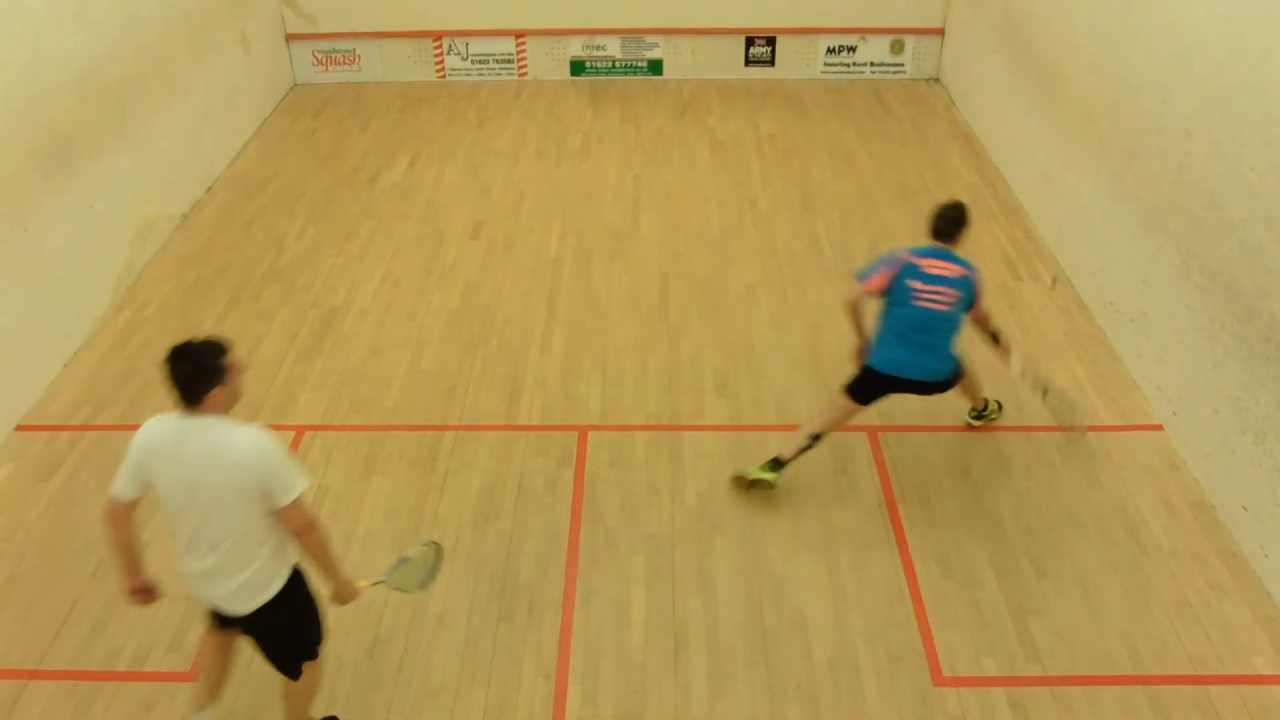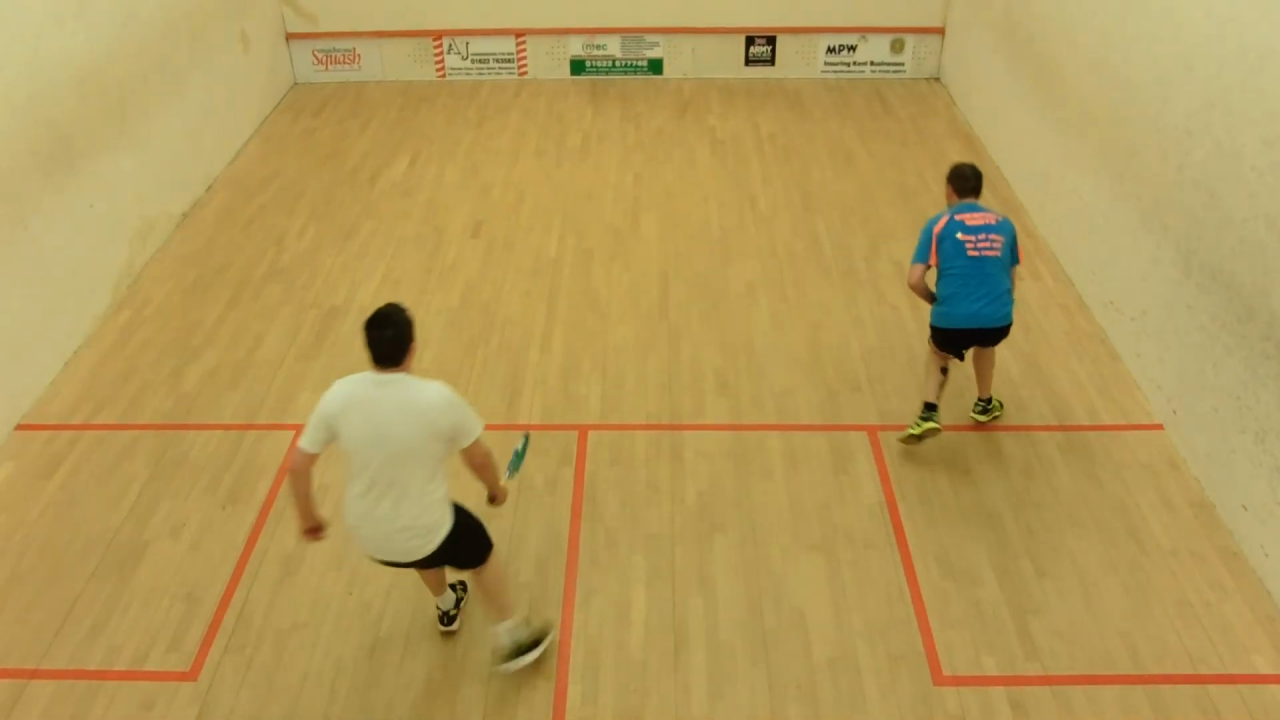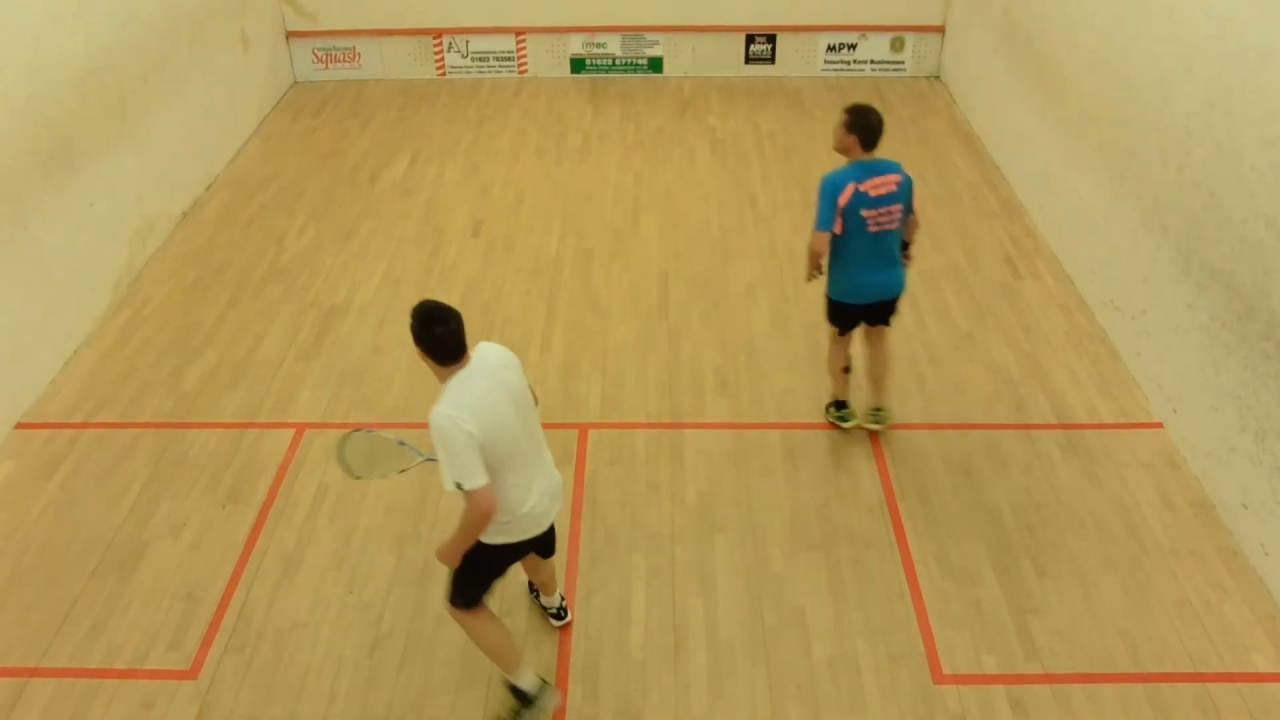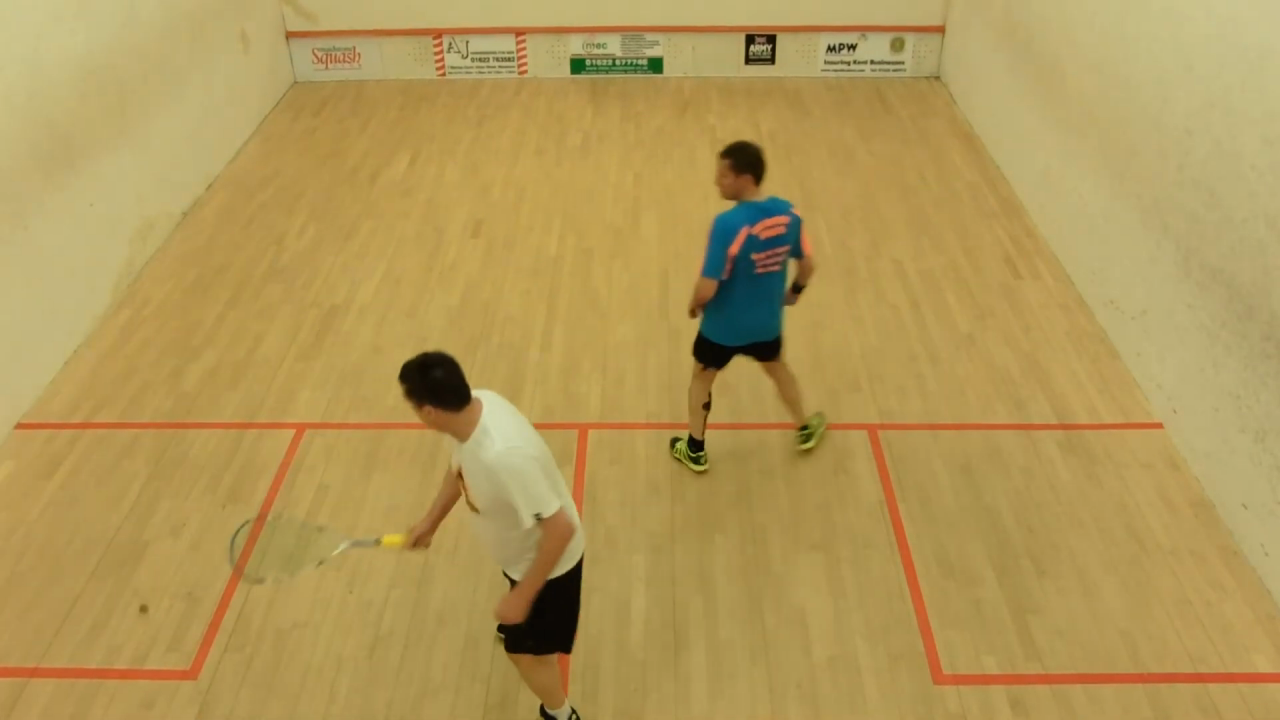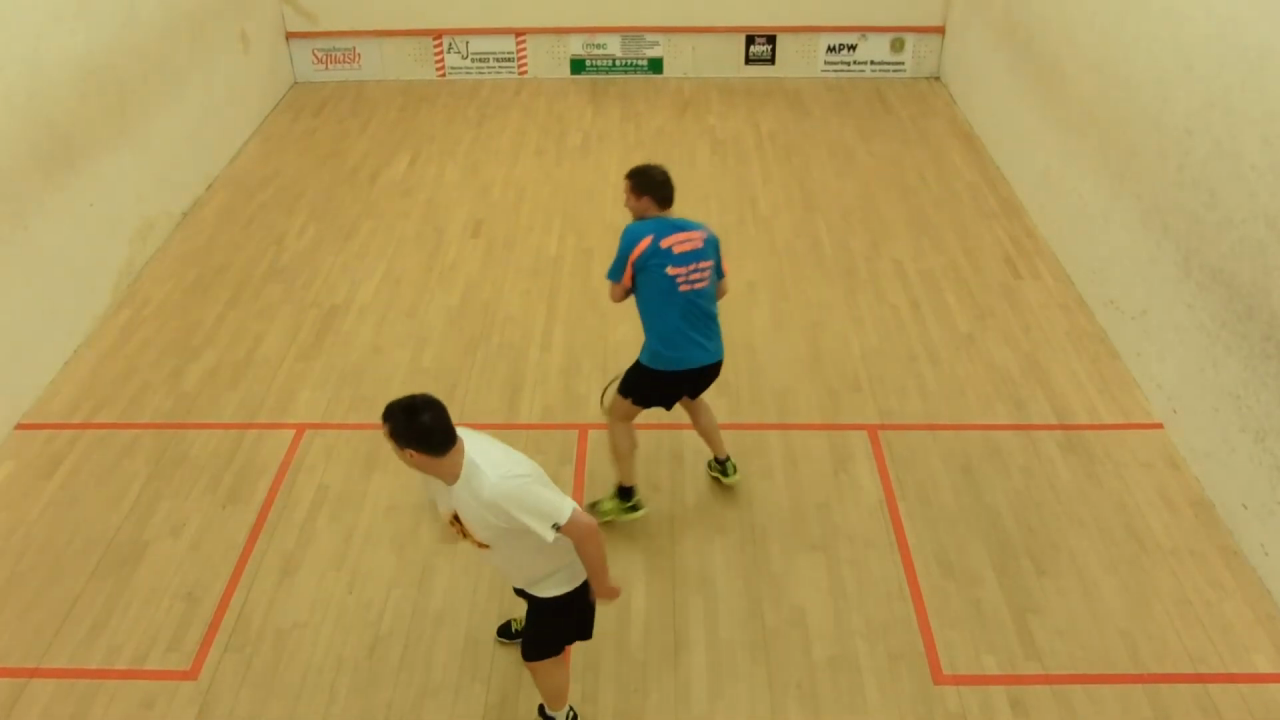
dt=0.5s
person 1, frame 1
left shoulder: (151, 437)
right shoulder: (254, 446)
left elbow: (117, 511)
right elbow: (302, 525)
left wrist: (135, 574)
right wrist: (337, 579)
left hip: (206, 581)
right hip: (267, 583)
left knee: (223, 628)
right knee: (303, 658)
person 1, frame 2
left shoulder: (339, 396)
right shoulder: (438, 398)
left elbow: (297, 465)
right elbow: (479, 458)
left wrist: (308, 515)
right wrist: (495, 487)
left hip: (370, 535)
right hip: (426, 529)
right knee: (481, 554)
left ankle: (447, 607)
right ankle: (512, 639)
person 1, frame 3
left shoulder: (448, 419)
right shoulder: (496, 354)
left elbow: (482, 505)
left wrist: (455, 549)
left hip: (505, 525)
right hip: (544, 493)
left knee: (463, 605)
right knee: (534, 552)
right ankle: (553, 605)
person 1, frame 4
left shoulder: (502, 455)
right shoulder: (478, 403)
left elbow: (561, 527)
right elbow: (460, 470)
left wrist: (523, 596)
right wrist: (429, 522)
left hip: (547, 561)
right hip: (526, 551)
left knee: (525, 650)
right ankle: (532, 616)
person 1, frame 5
left shoulder: (500, 487)
right shoulder: (451, 451)
left elbow: (584, 527)
left wrist: (601, 583)
left hip: (560, 573)
right hip: (535, 558)
left knee: (539, 655)
right ankle: (531, 625)
person 2, frame 1
left shoulder: (902, 260)
right shoulder: (970, 276)
left elbow: (854, 299)
right elbow: (979, 316)
left wrist: (862, 339)
right wrist: (996, 338)
left hip: (886, 365)
right hip: (936, 375)
left knee: (831, 417)
right knee: (961, 370)
left ankle: (772, 467)
right ankle: (980, 410)
person 2, frame 2
left shoulder: (939, 224)
right shoulder: (1004, 224)
left elbow: (914, 280)
left wrist: (935, 300)
left hip: (953, 319)
right hip: (999, 318)
left knee: (938, 354)
right knee: (985, 346)
left ankle: (928, 415)
right ankle: (984, 405)
person 2, frame 3
left shoulder: (836, 183)
right shoulder: (900, 175)
left elbow: (819, 246)
right elbow: (911, 222)
left wrist: (813, 266)
left hip: (847, 287)
right hip: (889, 284)
left knee: (839, 342)
right knee: (877, 341)
left ankle: (841, 408)
right ankle: (878, 412)
person 2, frame 4
left shoulder: (728, 225)
right shoulder: (788, 213)
left elbow: (707, 289)
right elbow: (807, 265)
left wrist: (694, 306)
right wrist: (795, 291)
left hip: (723, 327)
right hip: (767, 324)
left knee: (701, 378)
right knee: (778, 369)
left ankle: (694, 449)
right ankle: (805, 429)
person 2, frame 5
left shoulder: (638, 235)
right shoulder: (705, 234)
left elbow: (616, 292)
right elbow: (719, 290)
left hip: (665, 356)
right hip: (711, 353)
left knee: (618, 415)
right knee: (692, 400)
left ankle: (626, 498)
right ankle: (723, 463)
